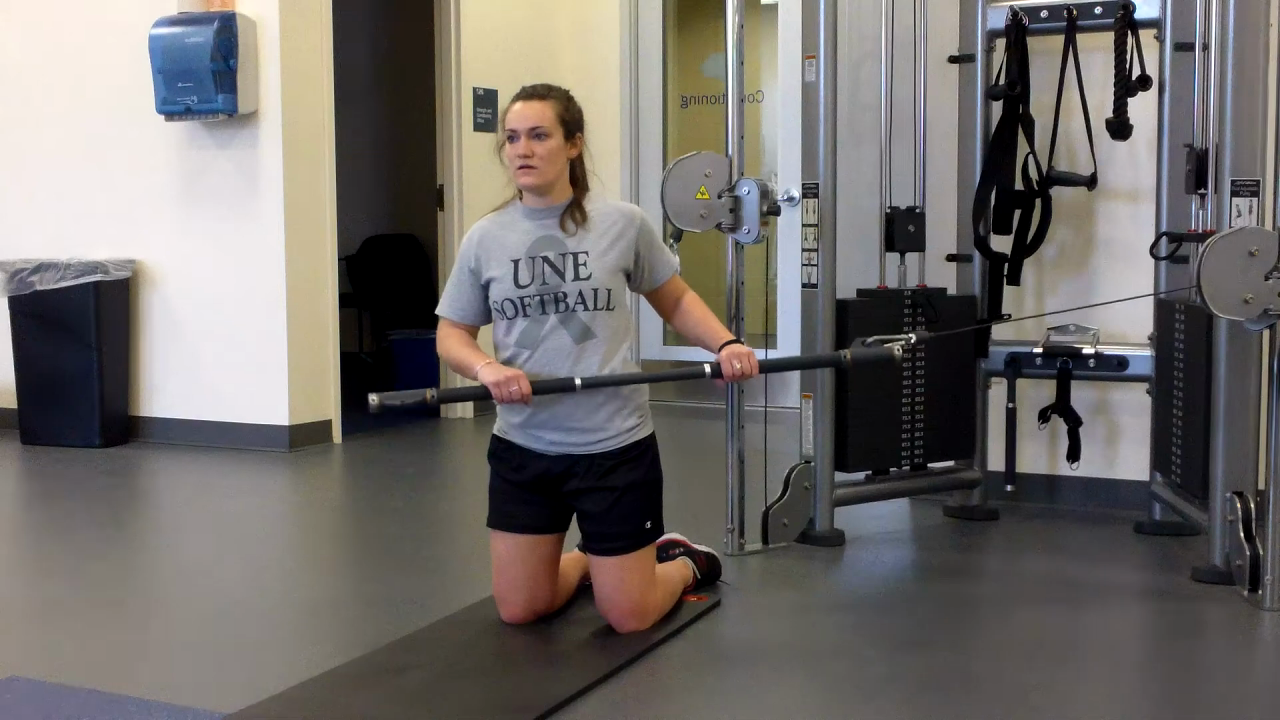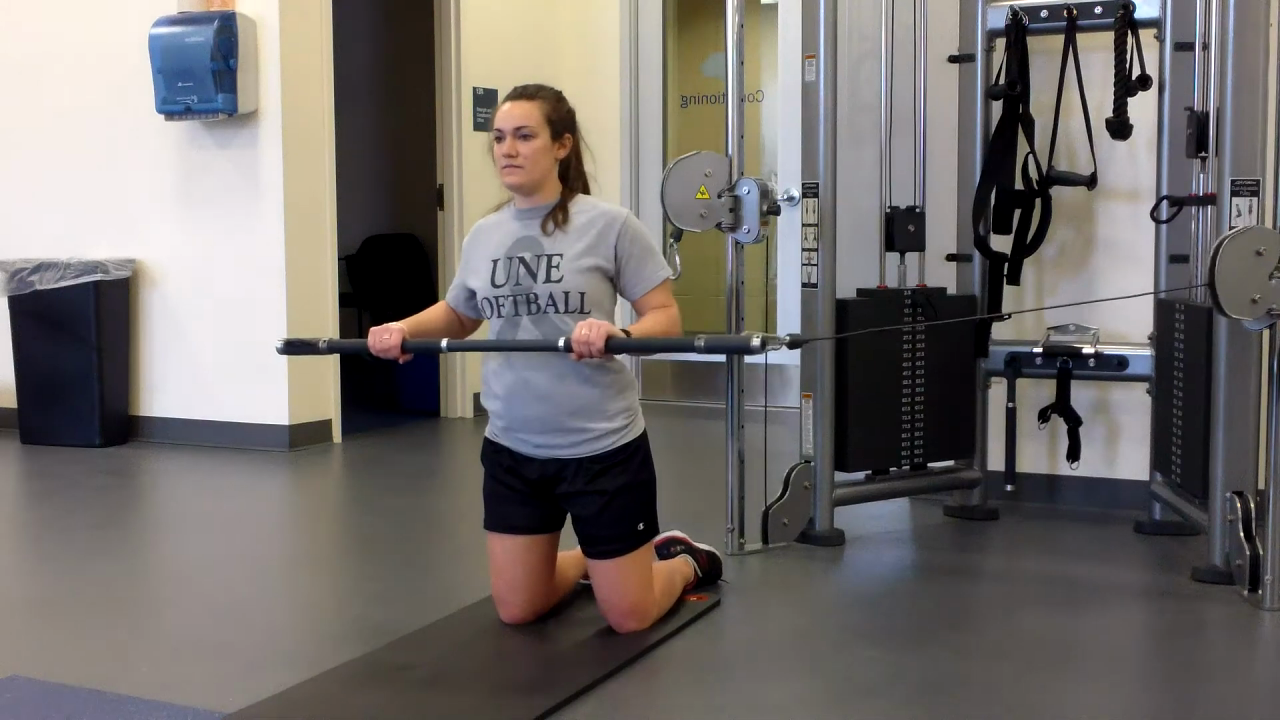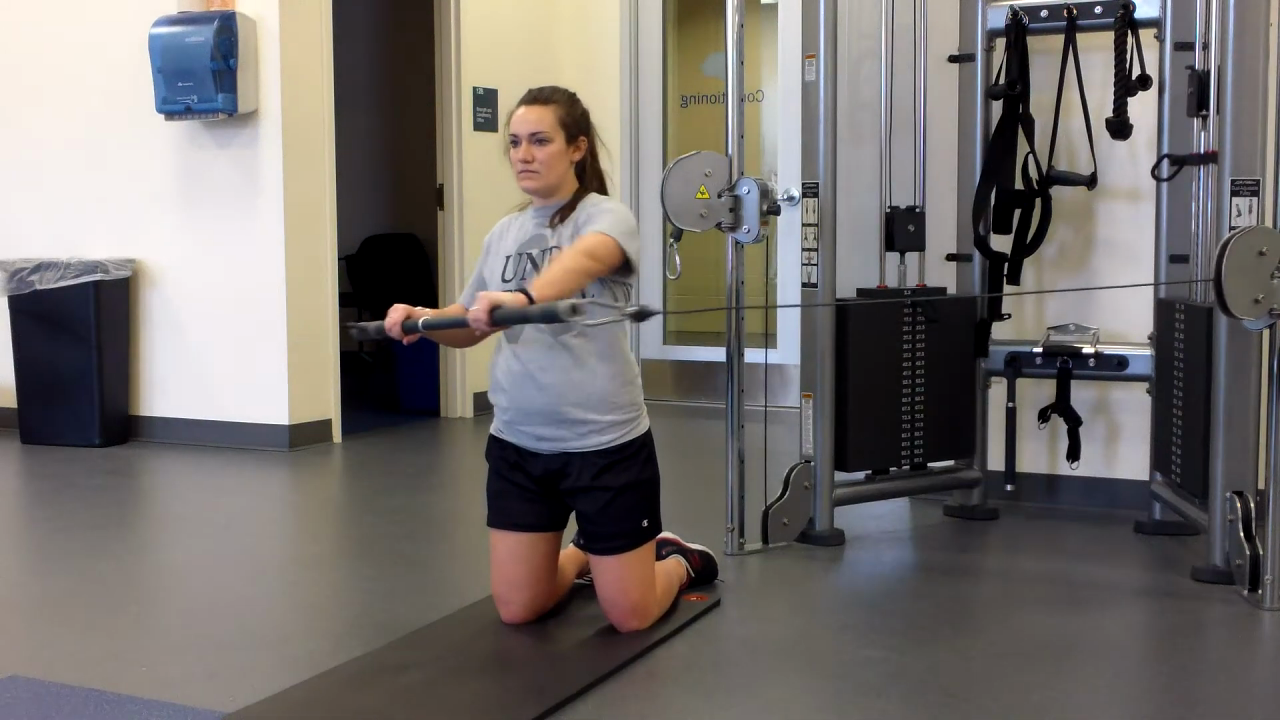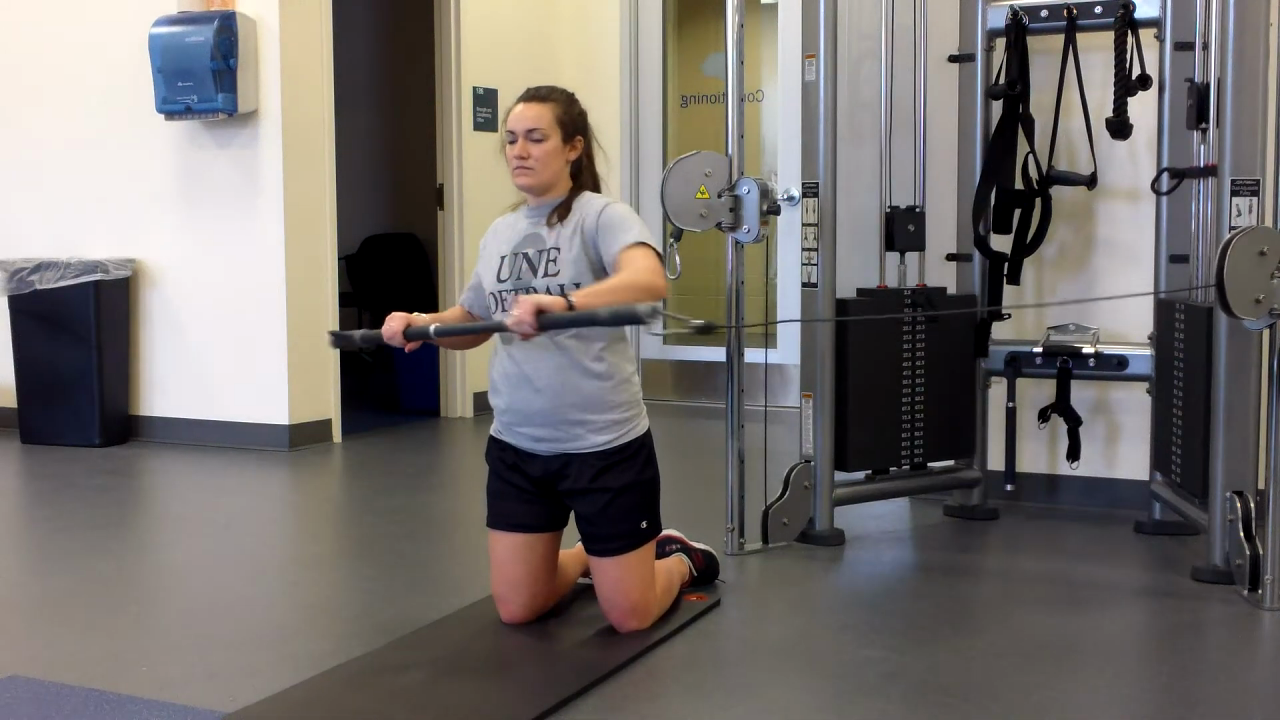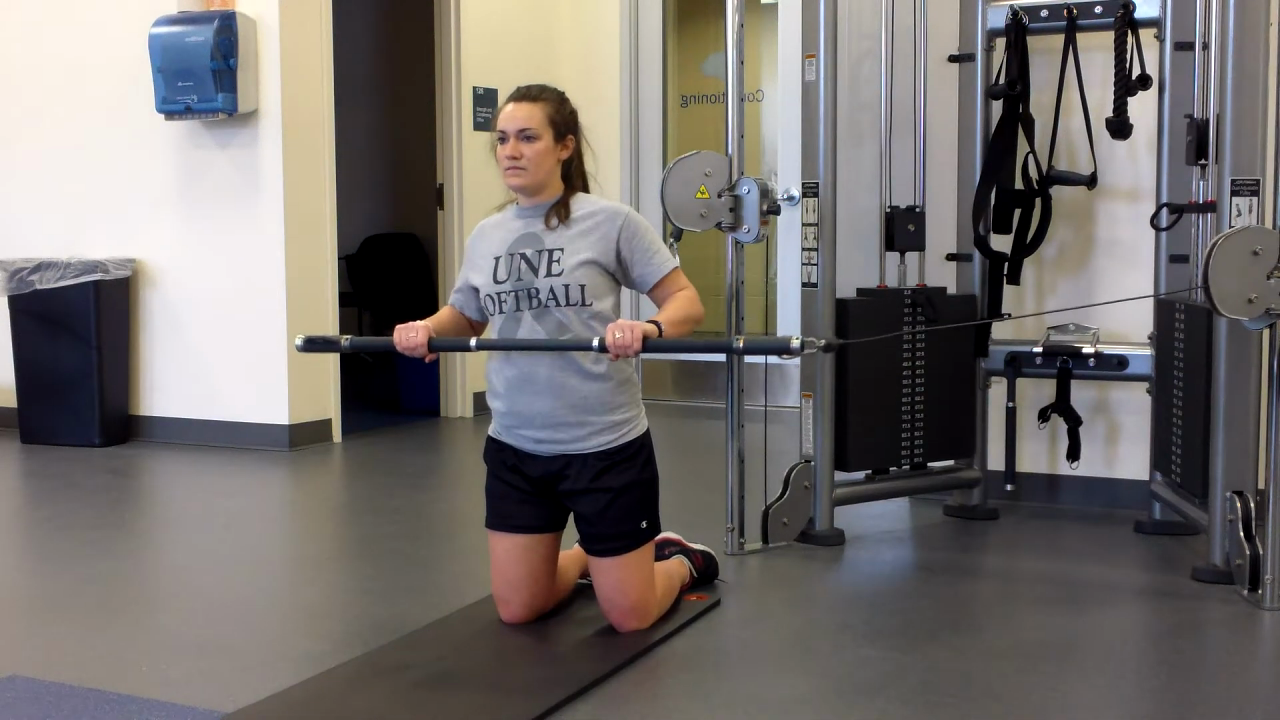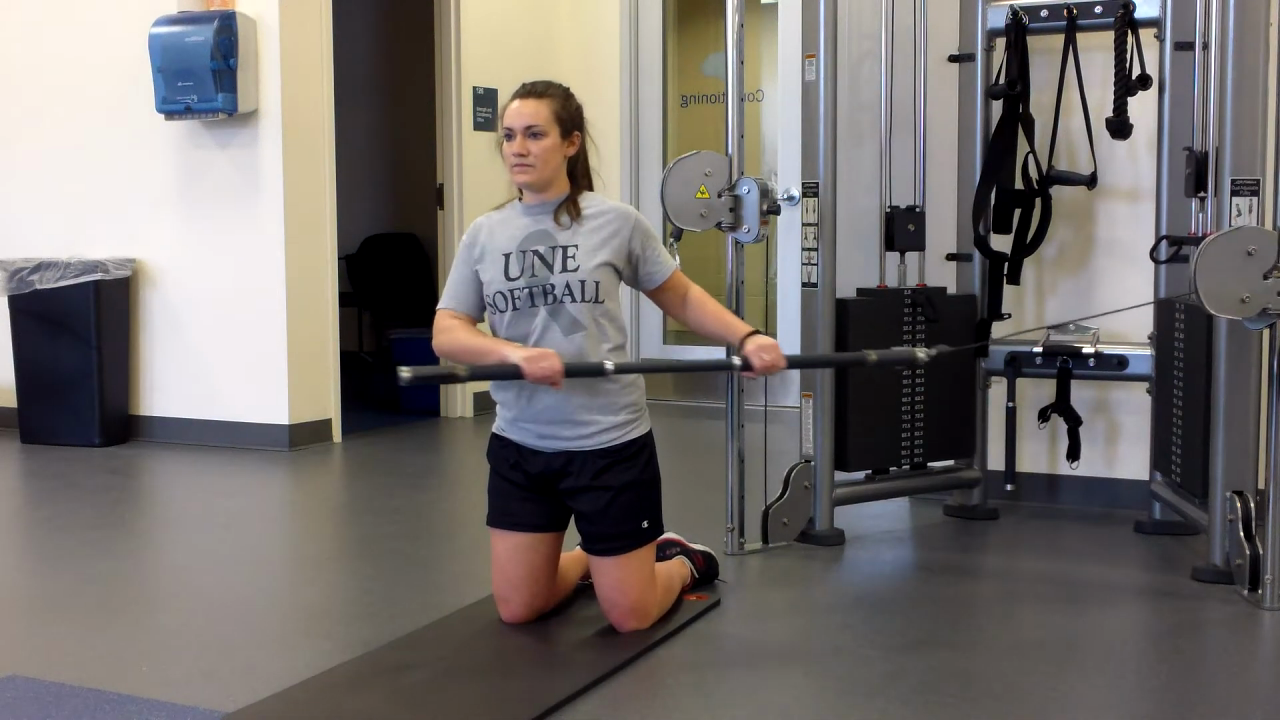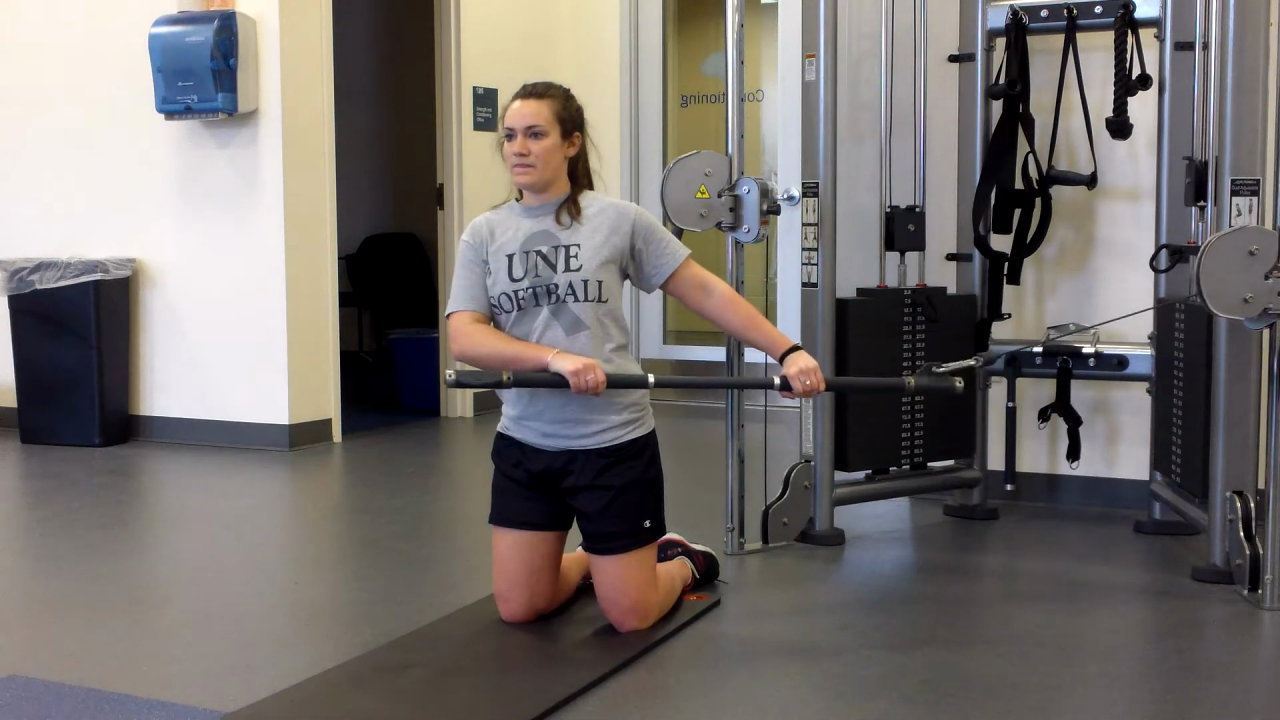
dt=0.7s
person 1, frame 1
left shoulder: (623, 224)
right shoulder: (484, 238)
left elbow: (675, 300)
right elbow: (452, 335)
left wrist: (726, 343)
right wrist: (485, 367)
left hip: (614, 444)
right hip: (523, 447)
left knee: (629, 616)
right knee: (519, 611)
left ankle: (685, 562)
right ankle: (591, 560)
person 1, frame 2
left shoulder: (610, 226)
right shoulder: (482, 235)
left elbow: (666, 318)
right elbow: (457, 316)
left wrist: (618, 334)
right wrist: (403, 328)
left hip: (601, 446)
right hip: (511, 449)
left knee: (629, 617)
right knee: (517, 611)
left ankle: (682, 560)
right ankle: (587, 559)
person 1, frame 3
left shoulder: (606, 216)
right shoulder: (503, 233)
left elbow: (583, 258)
right elbow: (468, 325)
left wrist: (523, 297)
right wrist: (420, 317)
left hip: (605, 442)
right hip: (517, 445)
left knee: (630, 616)
right knee: (516, 610)
left ankle: (680, 561)
right ankle: (584, 555)
person 1, frame 4
left shoulder: (602, 216)
right shoulder: (498, 233)
left elbow: (649, 280)
right elbow: (471, 322)
left wrist: (563, 302)
right wrist: (419, 323)
left hip: (604, 443)
right hip: (517, 446)
left knee: (630, 616)
right knee: (516, 609)
left ankle: (680, 559)
right ankle: (585, 556)
person 1, frame 5
left shoulder: (610, 222)
right shoulder: (485, 235)
left elbow: (686, 302)
right elbow: (464, 319)
left wrist: (649, 330)
right wrist: (426, 329)
left hip: (604, 445)
right hip: (515, 448)
left knee: (630, 615)
right knee: (517, 611)
left ankle: (680, 559)
right ankle: (588, 556)
person 1, frame 6
left shoulder: (616, 223)
right shoulder: (483, 233)
left elbow: (681, 297)
right elbow: (447, 334)
left wrist: (748, 336)
right wrist: (516, 352)
left hip: (610, 442)
right hip: (521, 446)
left knee: (630, 616)
right knee: (518, 609)
left ankle: (682, 560)
right ankle: (591, 560)
person 1, frame 7
left shoulder: (617, 221)
right shoulder: (483, 234)
left elbow: (704, 291)
right elbow: (464, 338)
left wrist: (787, 351)
right wrist: (554, 357)
left hip: (613, 441)
right hip: (525, 445)
left knee: (631, 615)
right knee: (518, 610)
left ankle: (684, 561)
right ankle: (591, 559)
